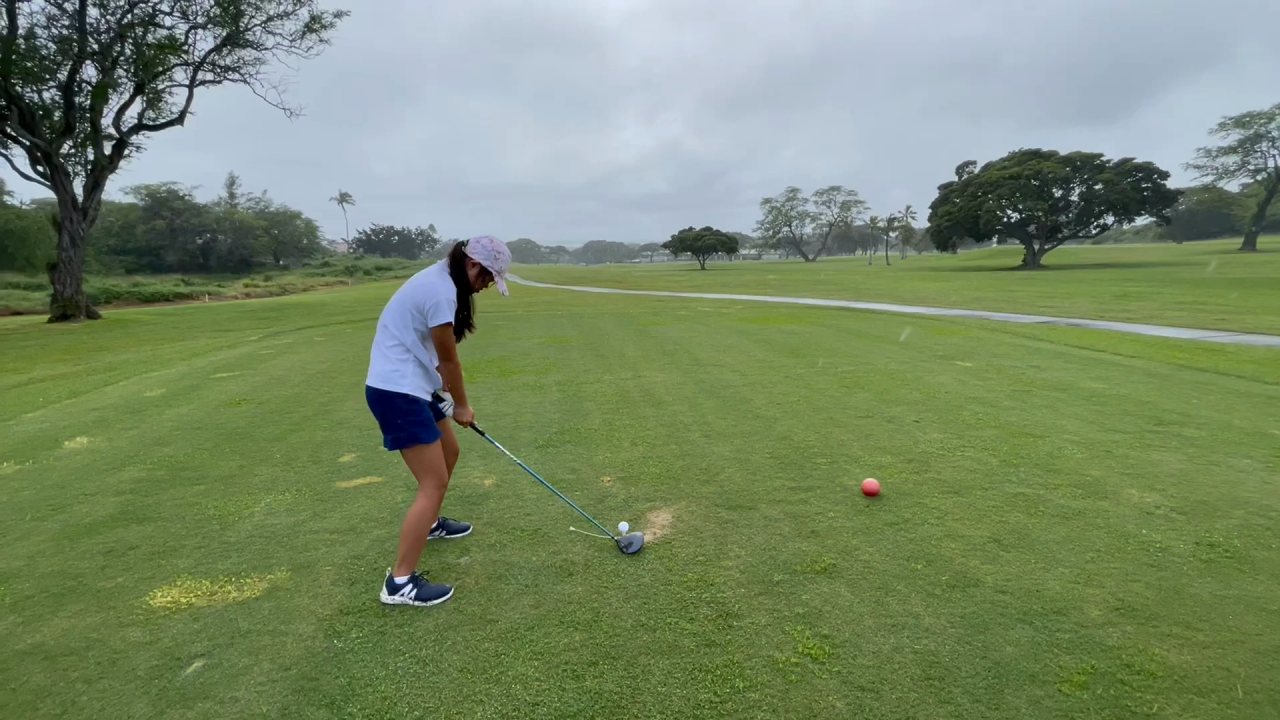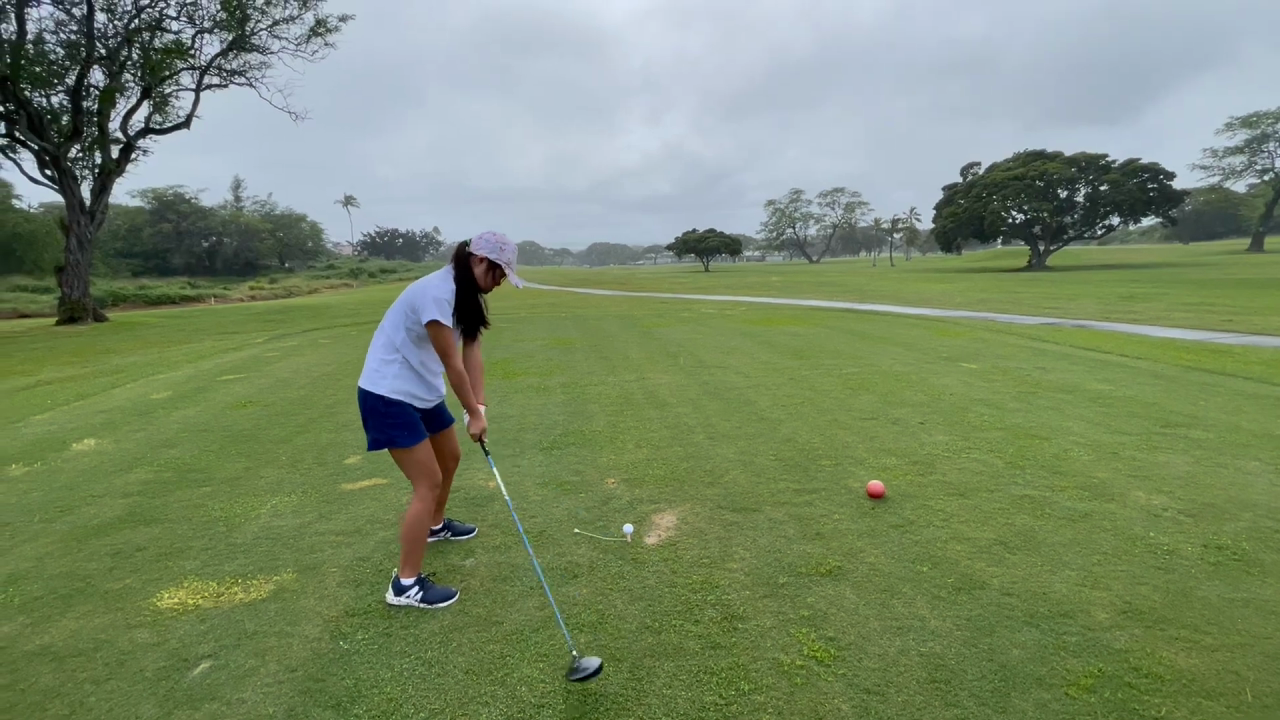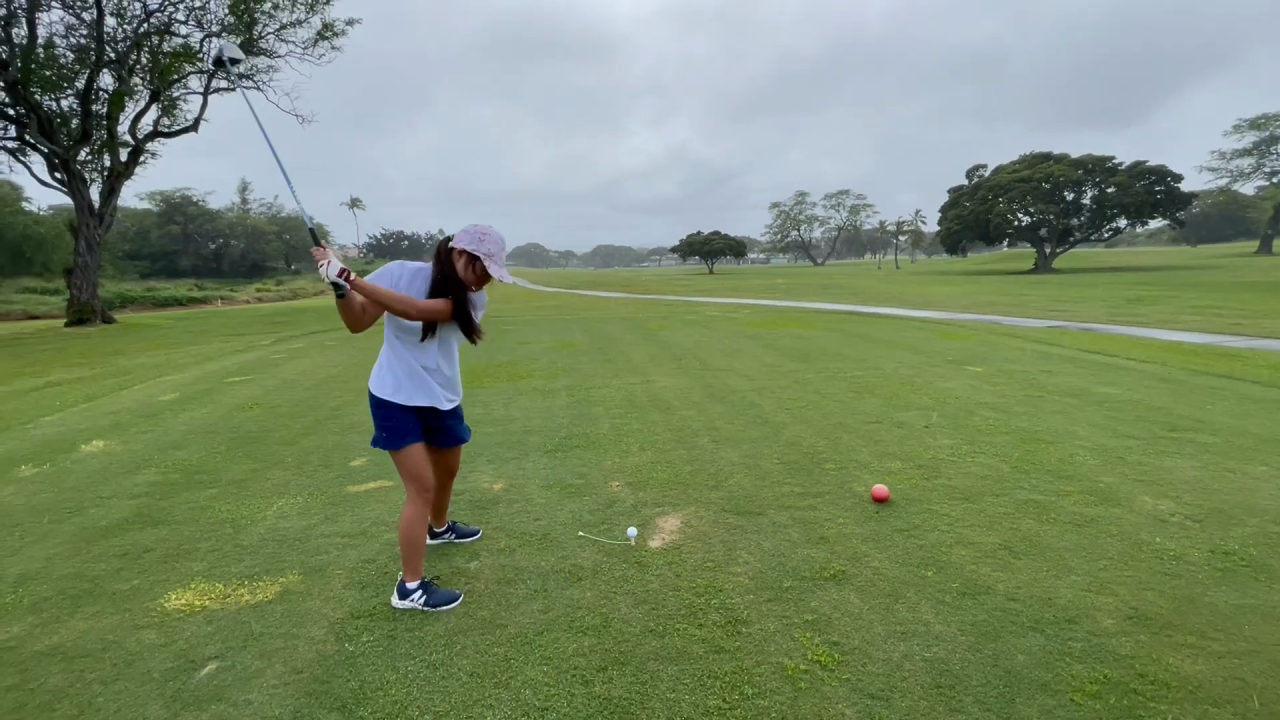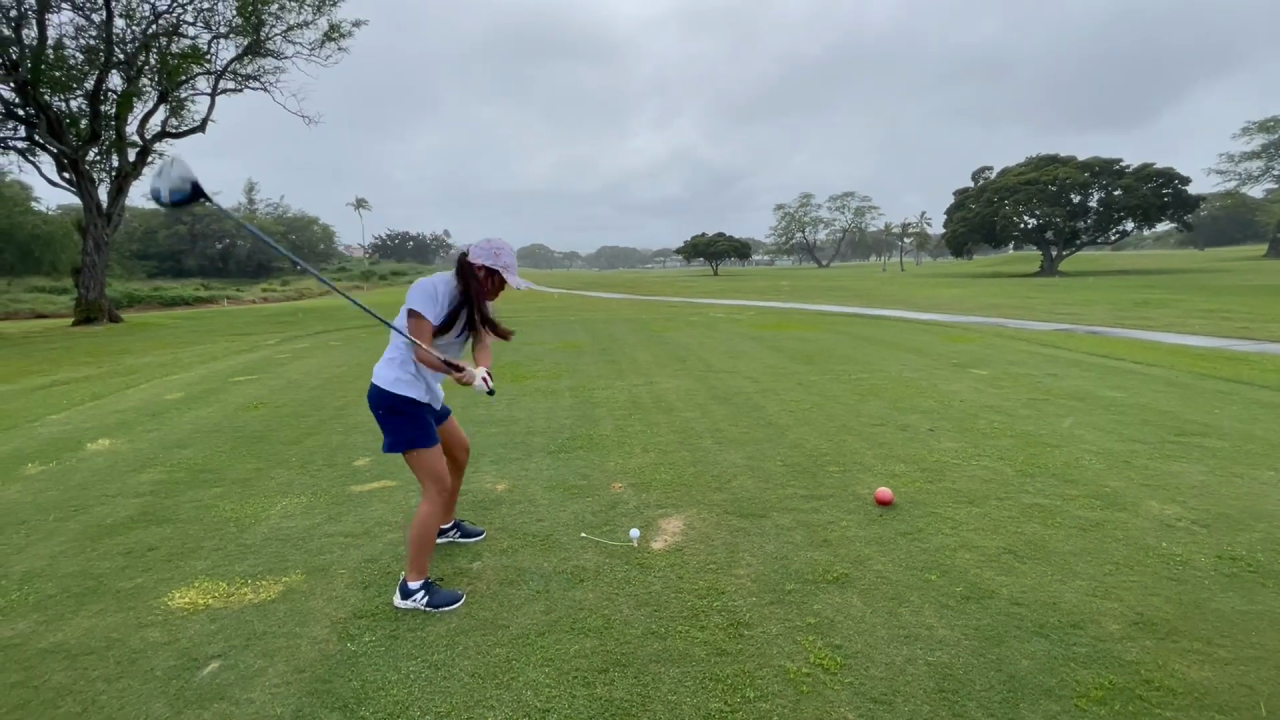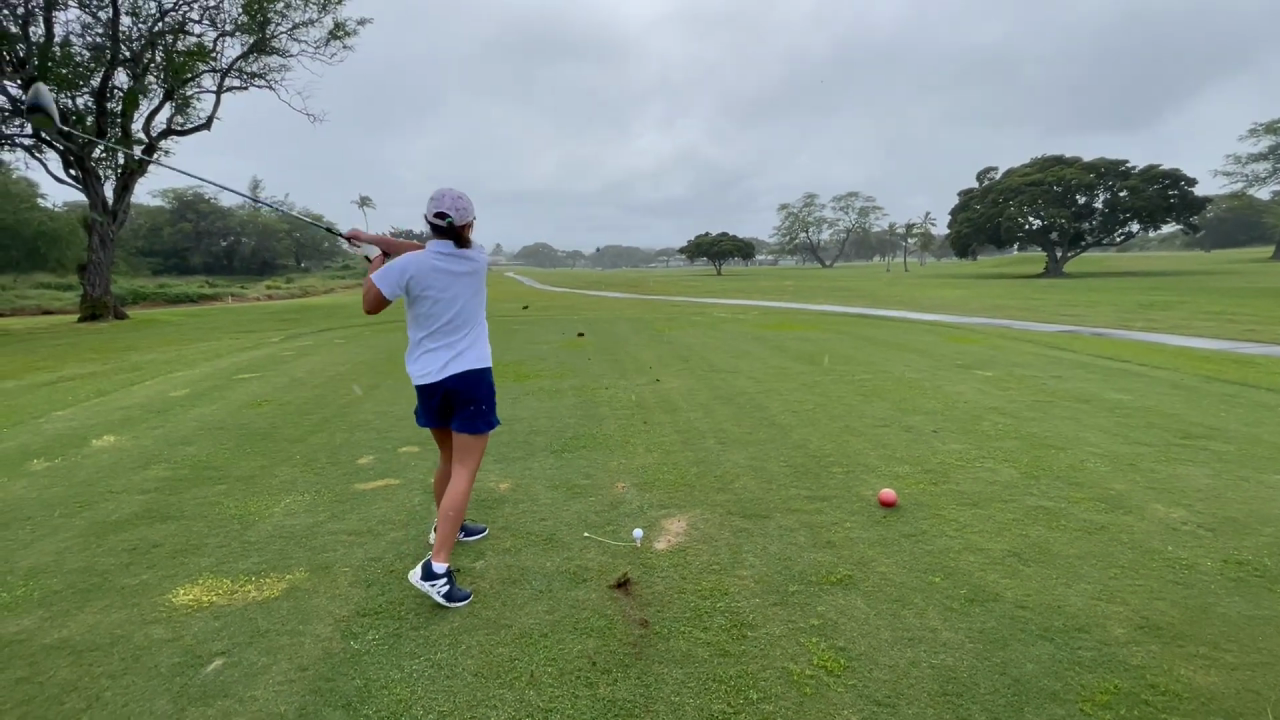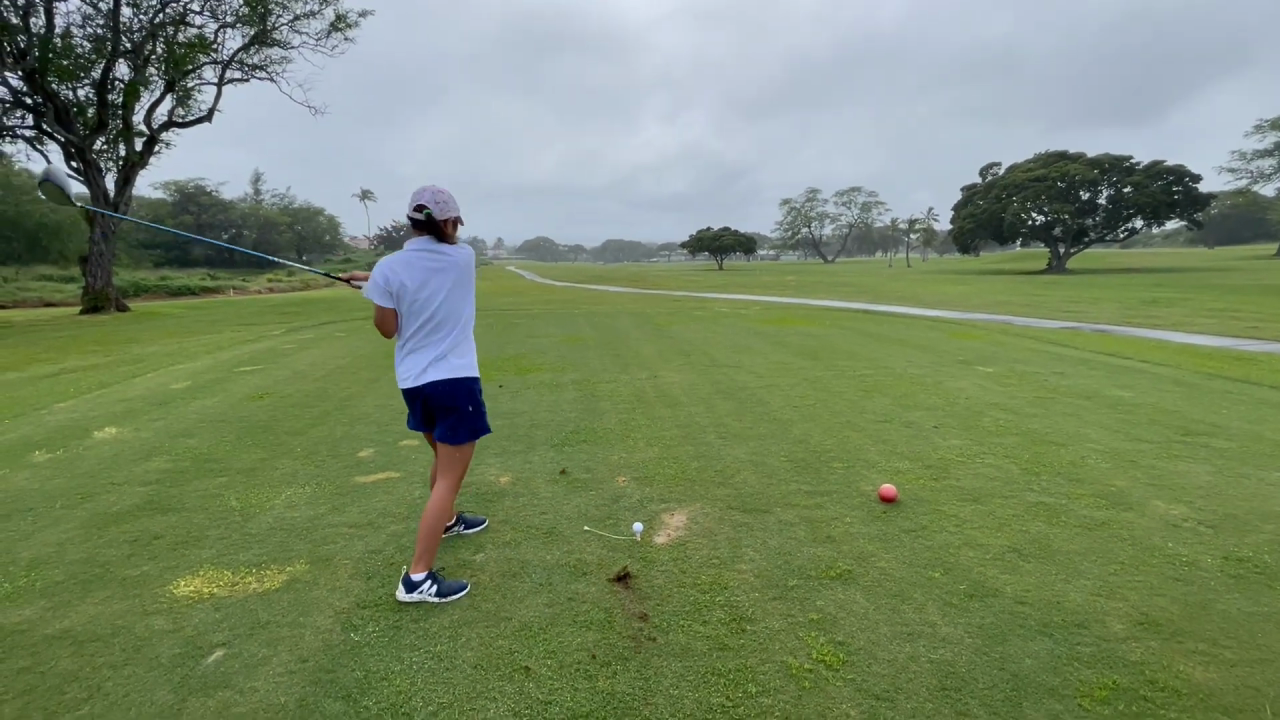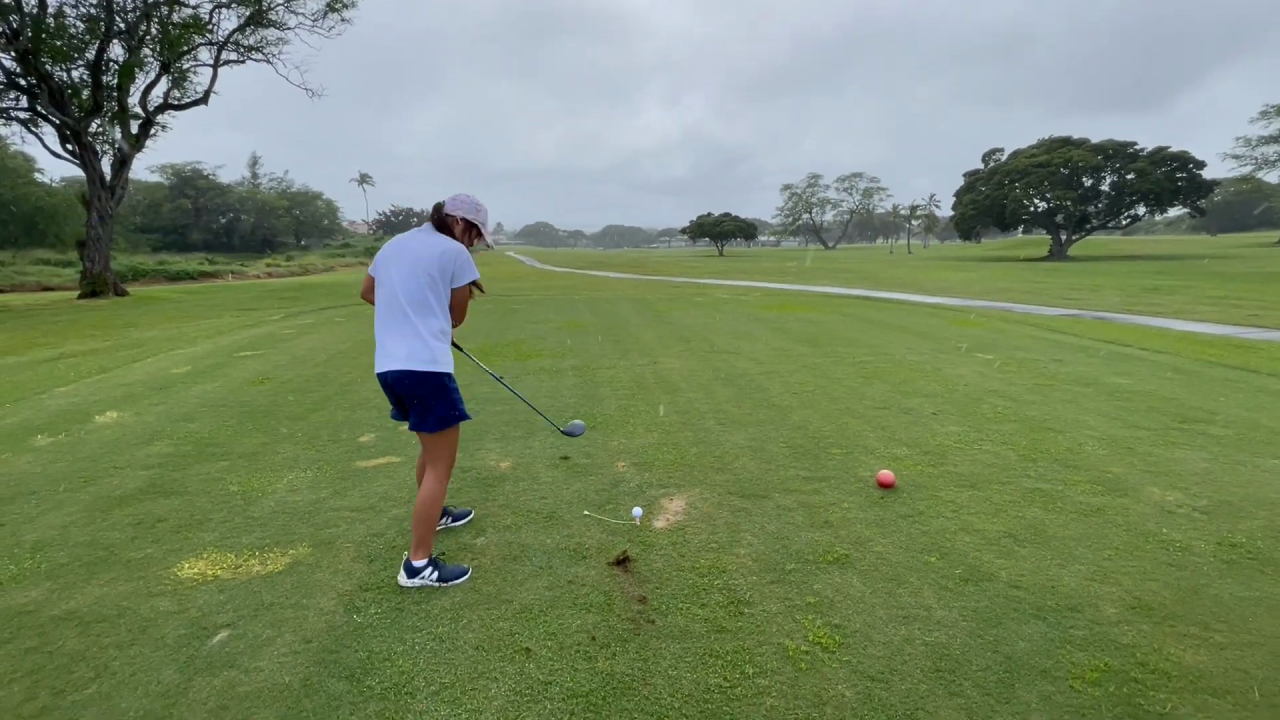
dt=0.5s
person 1, frame 1
left shoulder: (442, 280)
right shoulder: (441, 292)
right elbow: (448, 358)
left wrist: (448, 395)
right wrist: (462, 405)
left hip: (414, 387)
right hip: (397, 392)
left knee: (447, 452)
right knee: (433, 482)
left ankle: (432, 523)
right ankle: (400, 582)
person 1, frame 2
left shoulder: (466, 293)
right shoulder: (437, 293)
left elbow: (471, 352)
right elbow: (450, 363)
left wrist: (480, 405)
right wrist: (472, 413)
left hip: (422, 393)
right hip: (389, 395)
left knee: (449, 458)
right knee: (428, 484)
left ankle: (436, 525)
right ankle: (406, 584)
person 1, frame 3
left shoulder: (474, 299)
right shoulder: (401, 273)
left elbow: (413, 309)
right elbow: (356, 323)
left wrist: (352, 280)
right wrist: (339, 278)
left hip: (443, 400)
right hip: (394, 398)
left knee: (447, 471)
right knee: (420, 487)
left ankle: (438, 528)
right ankle: (410, 587)
person 1, frame 4
left shoulder: (478, 307)
right shoulder: (430, 289)
left elbow: (482, 346)
right elbow: (420, 350)
left wrist: (478, 372)
right wrist: (454, 373)
left hip: (425, 394)
right hip: (396, 395)
left knee: (459, 454)
right knee: (438, 487)
left ankle: (444, 526)
right ankle: (413, 587)
person 1, frame 5
left shoulder: (405, 267)
right shoulder: (477, 259)
left elbow: (370, 305)
left wrist: (378, 264)
right wrist: (375, 239)
left hip: (428, 379)
right hip: (471, 375)
left knee: (450, 456)
right knee: (464, 471)
left ankle: (446, 526)
right ankle: (435, 568)
person 1, frame 6
left shoulder: (387, 268)
right shoulder: (464, 257)
left elbow: (388, 330)
left hip: (414, 383)
right hip: (457, 381)
left knee: (444, 458)
right knee: (449, 479)
left ankle: (446, 520)
right ankle: (417, 577)
person 1, frame 7
left shoulder: (394, 244)
right shoulder: (454, 252)
left elbow: (368, 293)
right elbow: (457, 315)
left hip: (391, 365)
right hip: (424, 369)
left knee: (434, 446)
right knee: (440, 463)
left ankle: (434, 513)
right ankle: (418, 564)
